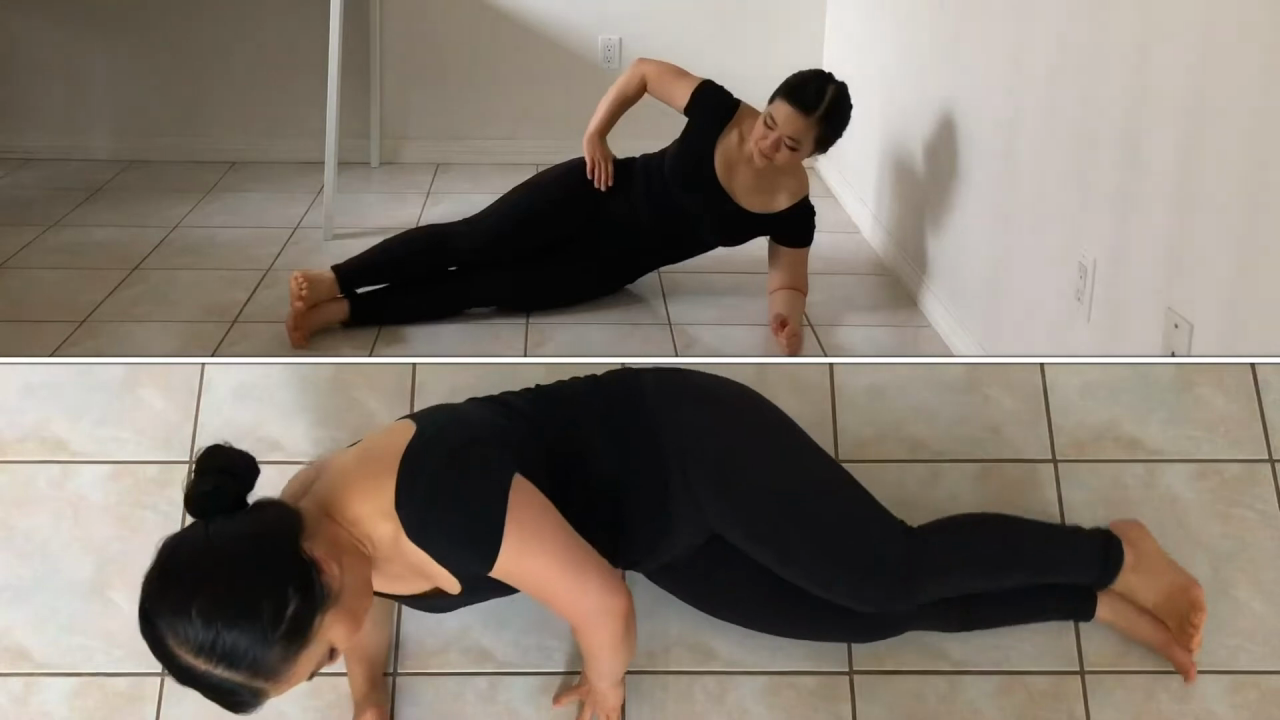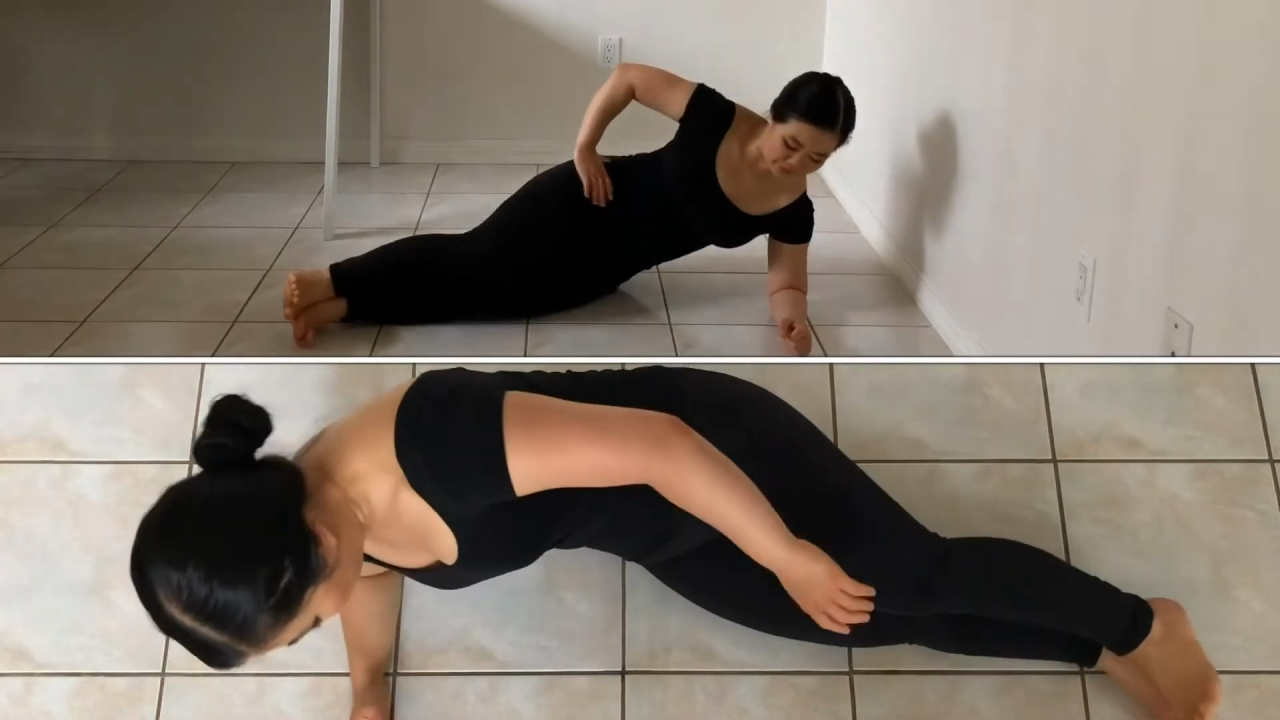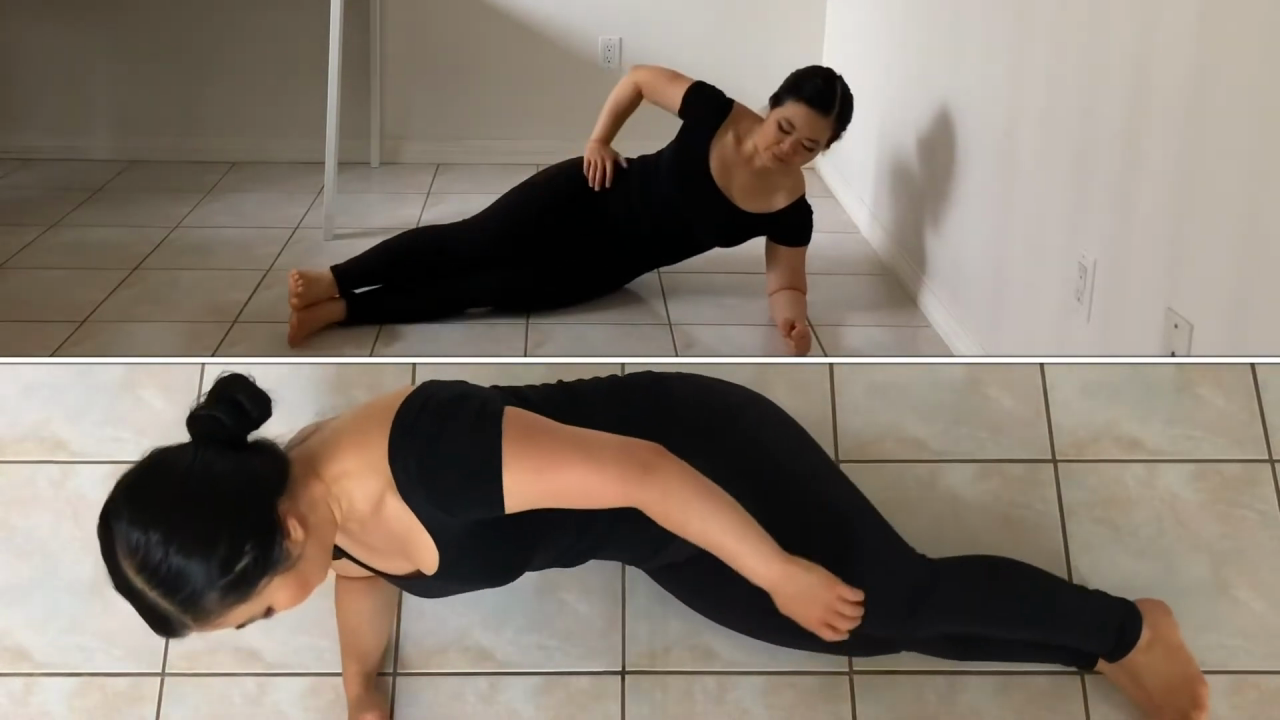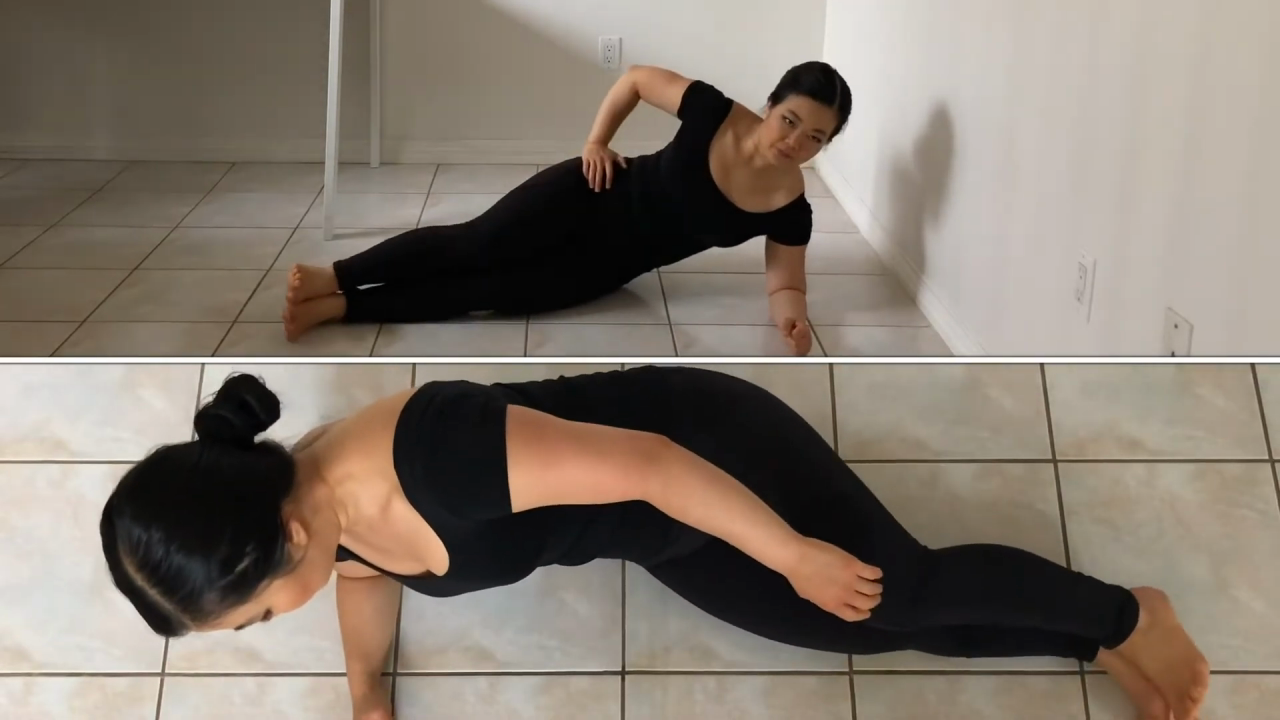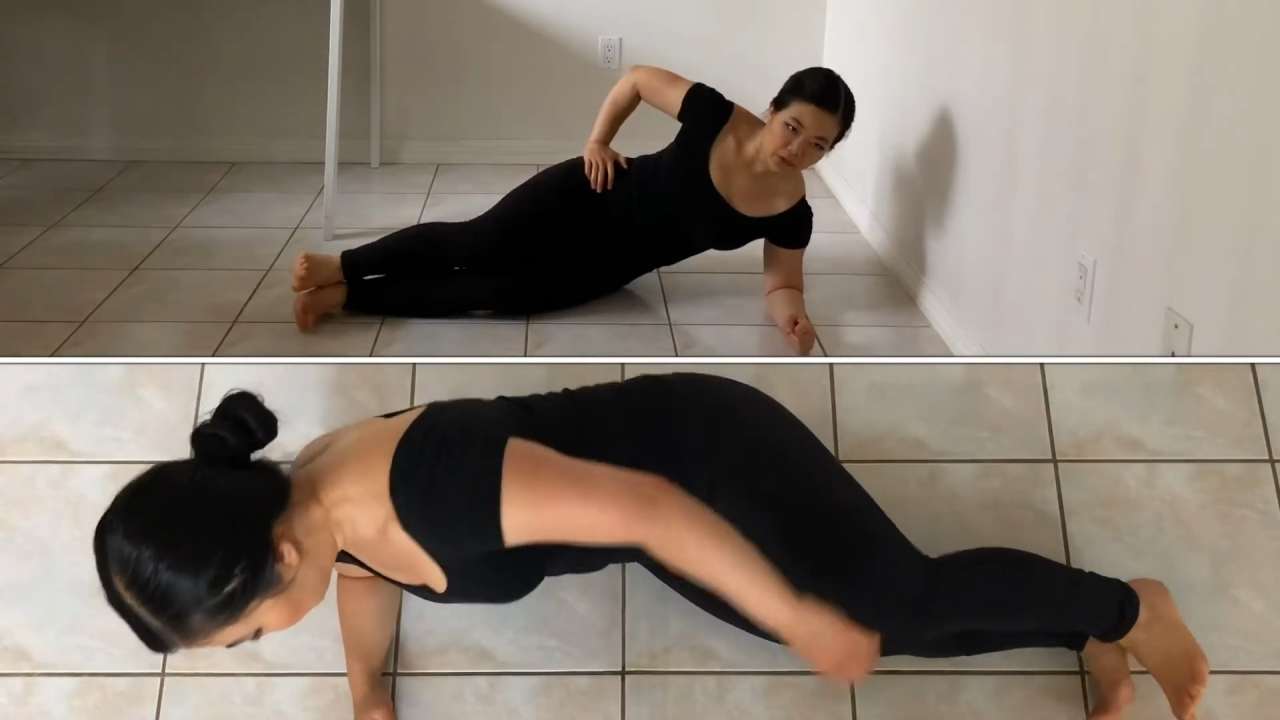
dt=1s
person 1, frame 1
left shoulder: (429, 488)
right shoulder: (293, 537)
left elbow: (601, 604)
right elbow: (369, 599)
left hip: (690, 442)
right hip: (659, 539)
left knee: (892, 571)
right knee: (866, 617)
left ankle: (1111, 559)
right ankle: (1092, 604)
person 1, frame 2
left shoulder: (429, 440)
right shoulder: (303, 510)
left elbow: (658, 443)
left wrist: (792, 559)
left hip: (705, 446)
right hip: (657, 539)
left knee: (913, 575)
right knee: (873, 622)
left ankle: (1138, 623)
person 1, frame 3
left shoulder: (419, 455)
right shoulder: (302, 508)
left elbow: (642, 472)
left wrist: (781, 572)
left hip: (698, 449)
right hip: (654, 544)
left knee: (898, 598)
left ankle: (1125, 628)
person 1, frame 4
left shoulder: (430, 455)
right shoulder: (320, 512)
left elbow: (650, 463)
left wrist: (797, 555)
left hip: (705, 447)
right hip: (661, 542)
left knee: (907, 588)
right knee: (876, 628)
left ankle: (1127, 615)
person 1, frame 5
left shoulder: (428, 479)
right shoulder: (316, 508)
left elbow: (653, 506)
left wrist: (791, 612)
left hip: (712, 446)
right hip: (676, 526)
left knee: (900, 603)
left ankle: (1128, 608)
person 2, frame 1
left shoulder: (792, 208)
right shoulder: (719, 109)
left elbow: (787, 281)
right elbow: (643, 71)
left wrist: (788, 316)
right wrist: (595, 135)
left hip: (614, 263)
right hip: (597, 195)
left knee: (485, 286)
right knee: (471, 242)
left ankle: (343, 312)
right ankle: (332, 282)
person 2, frame 2
left shoulder: (791, 210)
right shoulder: (716, 118)
left elbow: (787, 282)
right elbow: (627, 78)
left wrist: (793, 319)
right wrist: (585, 151)
left hip: (608, 266)
right hip: (585, 197)
left knee: (489, 296)
right knee: (476, 259)
left ankle: (342, 306)
right ankle: (328, 280)
person 2, frame 3
left shoulder: (789, 210)
right shoulder: (714, 111)
left elbow: (786, 282)
right elbow: (639, 78)
left wrist: (793, 321)
right wrist: (598, 140)
left hip: (611, 263)
right hip: (590, 195)
left knee: (487, 287)
right knee: (471, 243)
left ankle: (341, 310)
right ankle: (331, 281)
person 2, frame 4
left shoulder: (789, 209)
right shoulder: (714, 111)
left elbow: (784, 282)
right elbow: (636, 79)
left wrist: (795, 321)
right wrist: (596, 142)
left hip: (613, 263)
right hip: (594, 196)
left knee: (492, 291)
right knee: (475, 245)
left ankle: (341, 305)
right ankle: (332, 276)
person 2, frame 5
left shoulder: (791, 213)
right shoulder: (713, 115)
left elbow: (782, 283)
right elbow: (637, 79)
left wrist: (793, 317)
right wrist: (597, 142)
left hip: (614, 262)
right hip: (595, 195)
left knee: (491, 290)
right knee: (475, 244)
left ankle: (345, 296)
right ankle: (340, 265)
